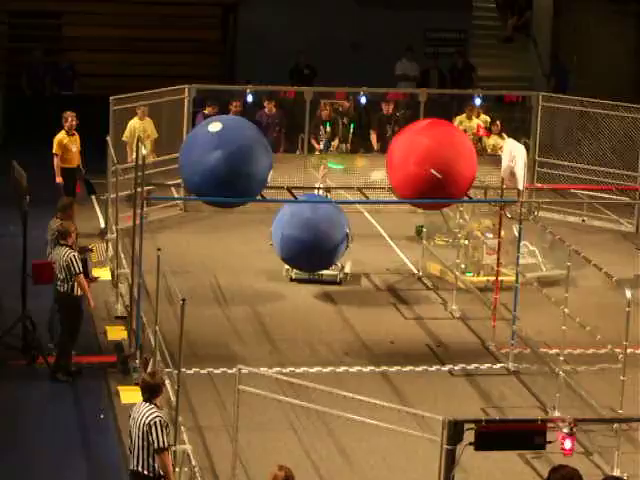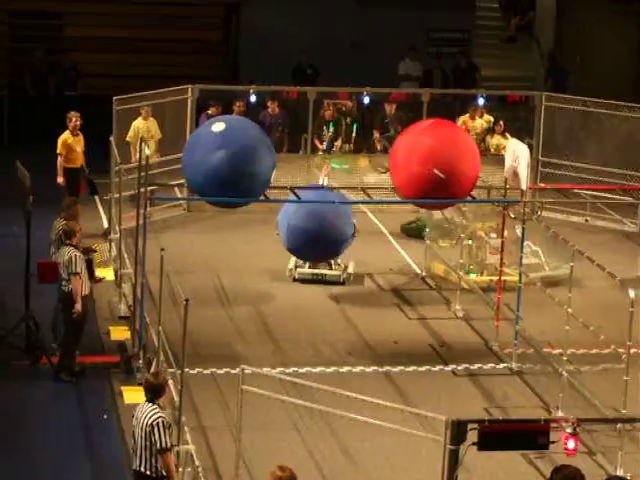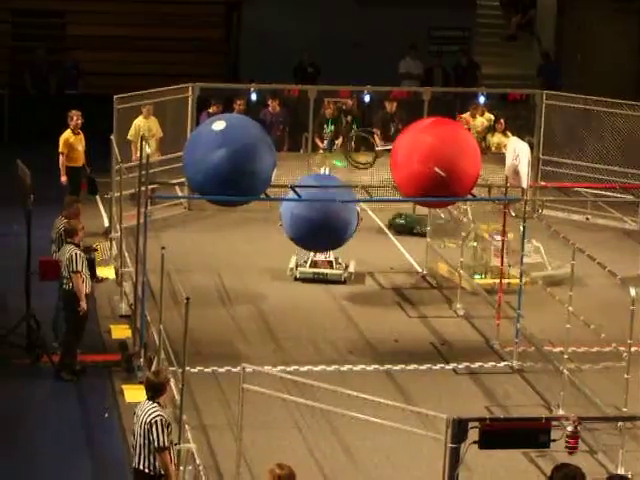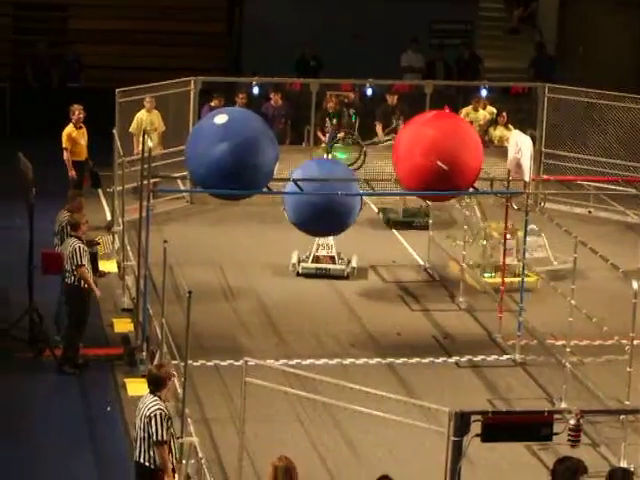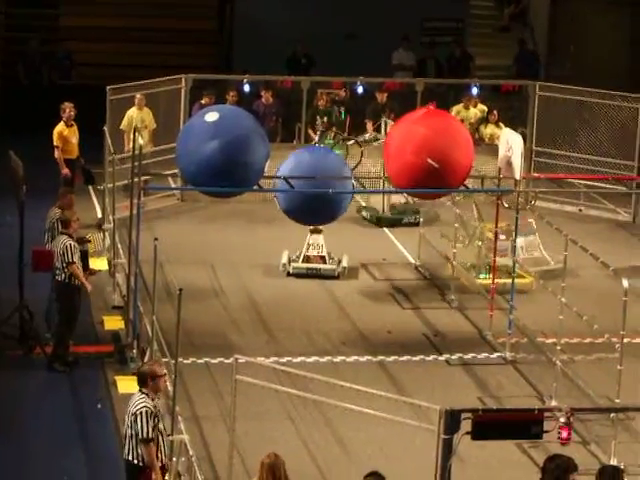
dt=0.2s
person 1, frame 1
left shoulder: (56, 251)
right shoulder: (72, 255)
right elbow: (79, 279)
right wrist: (90, 298)
left hip: (61, 294)
right hip: (71, 297)
left knee: (67, 331)
right knee: (69, 333)
left ankle: (65, 365)
right ankle: (58, 369)
person 1, frame 2
left shoulder: (62, 251)
right shoulder: (75, 254)
right elbow: (75, 279)
right wrist: (78, 302)
left hip: (65, 294)
right hip: (75, 297)
left knee: (71, 332)
right knee: (73, 334)
left ankle: (69, 365)
right ankle: (62, 369)
person 1, frame 3
left shoulder: (65, 249)
right shoulder: (75, 252)
right elbow: (76, 278)
right wrist: (82, 300)
left hip: (67, 292)
right hip: (75, 295)
left knee: (72, 330)
right knee: (74, 332)
left ankle: (70, 364)
right ankle: (63, 368)
person 1, frame 4
left shoulder: (68, 242)
right shoulder: (78, 246)
right elbow: (81, 271)
right wrist: (94, 288)
left hip: (70, 286)
right hip: (79, 289)
left knee: (75, 324)
right knee: (76, 325)
left ankle: (73, 357)
right ankle: (65, 361)
person 1, frame 5
left shoulder: (58, 239)
right shoulder: (69, 243)
right elbow: (72, 268)
right wrist: (85, 283)
left hip: (61, 283)
right hip: (69, 286)
left knee: (65, 321)
right knee: (67, 323)
left ankle: (63, 355)
right ankle: (55, 359)
